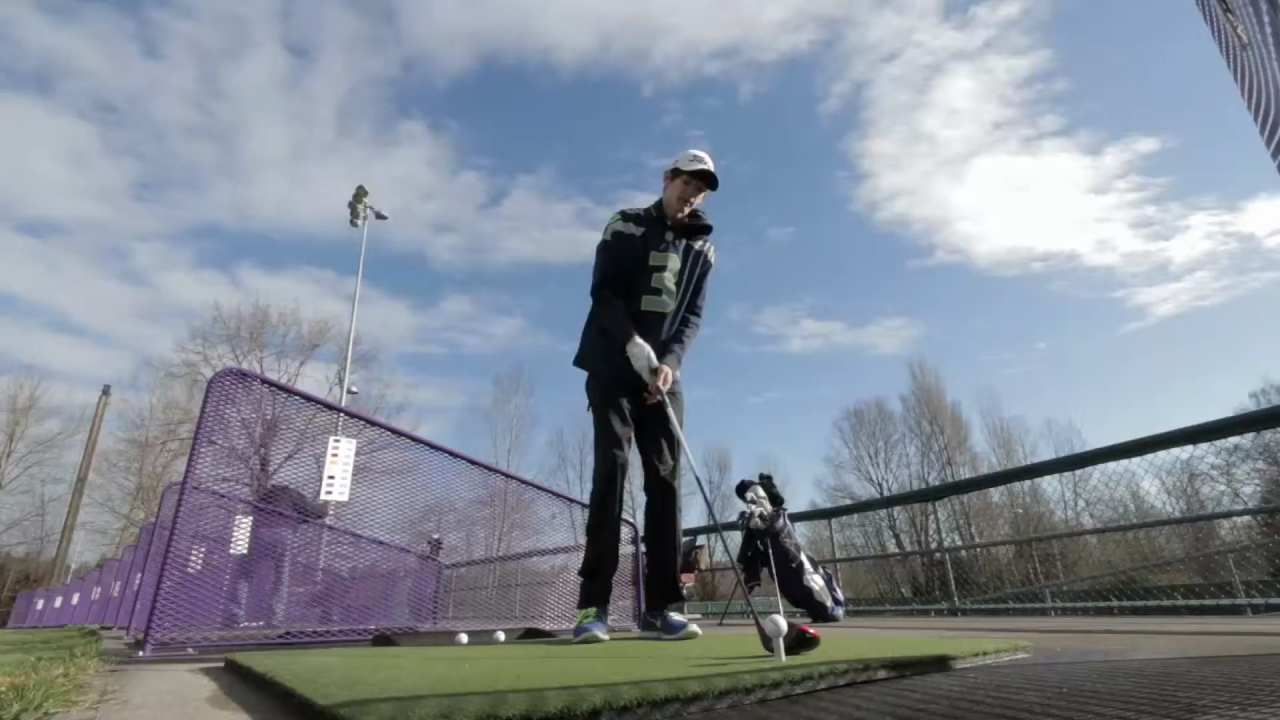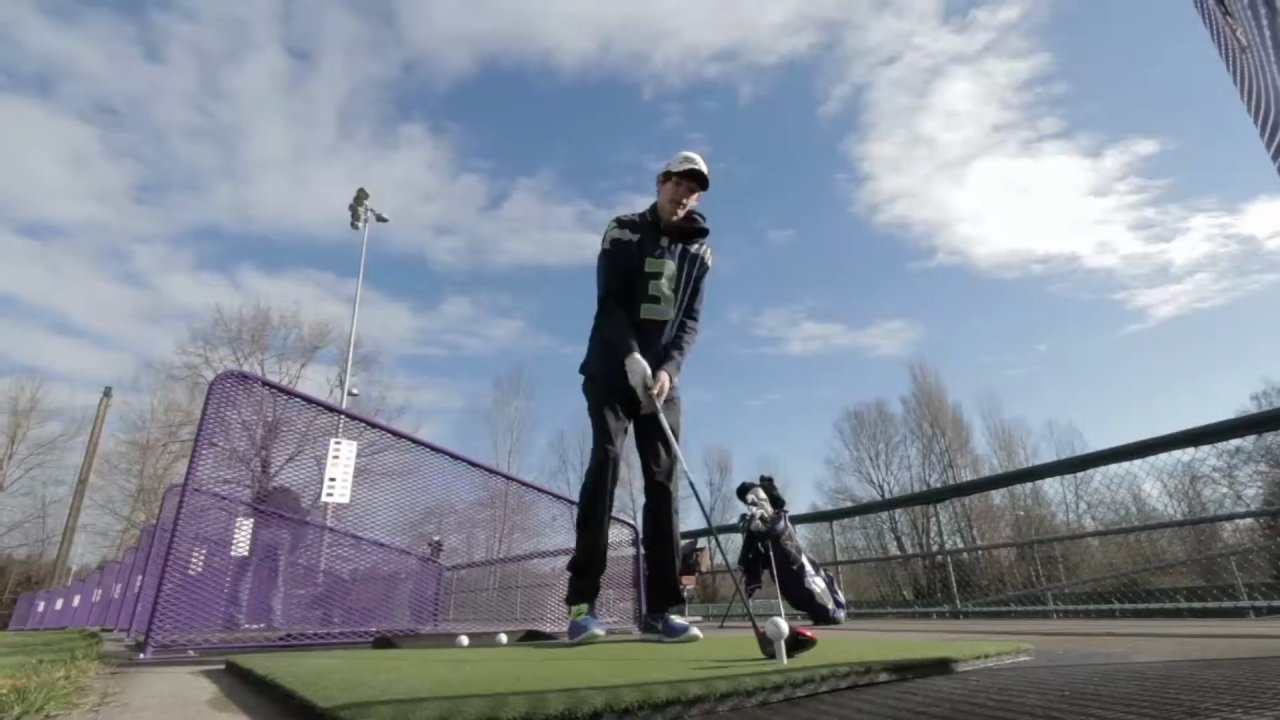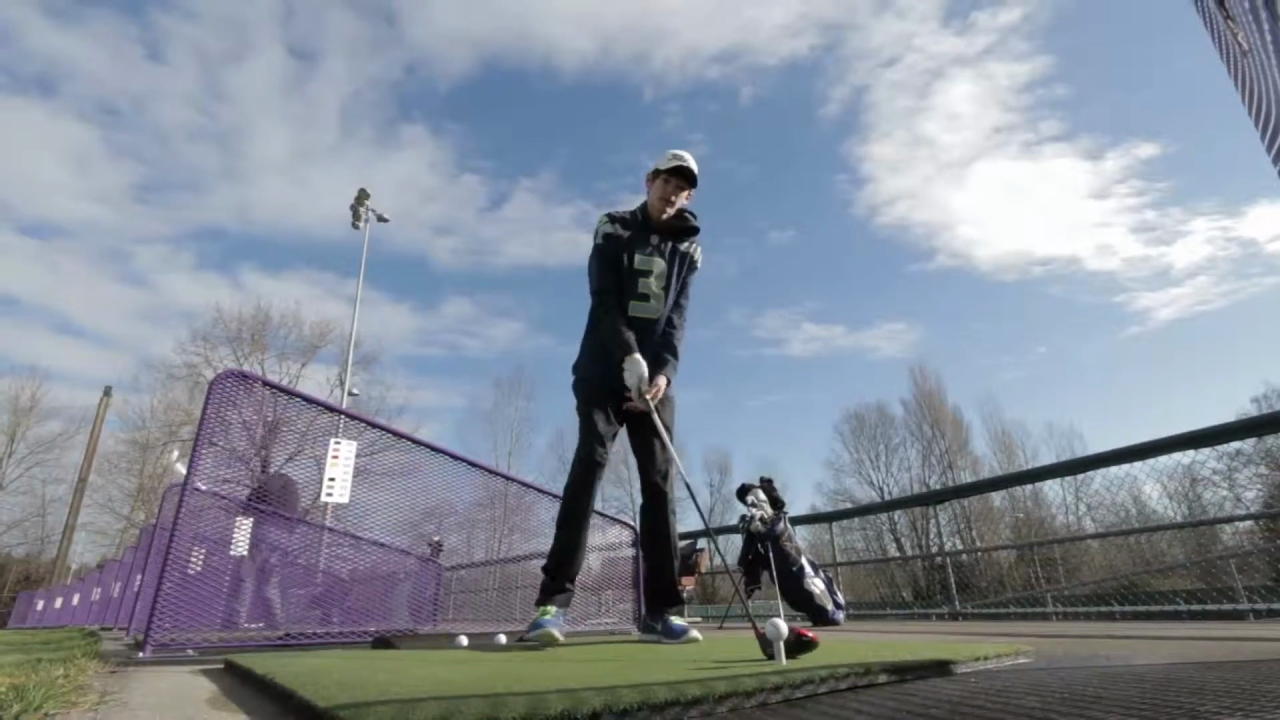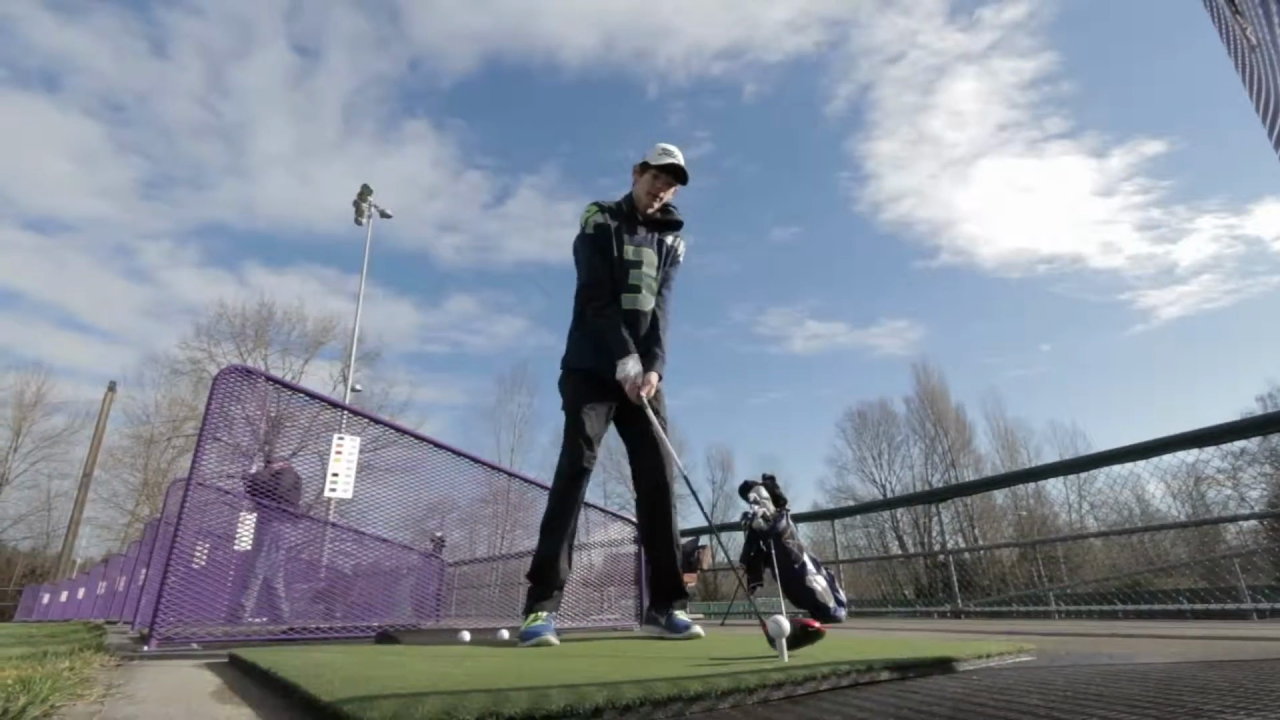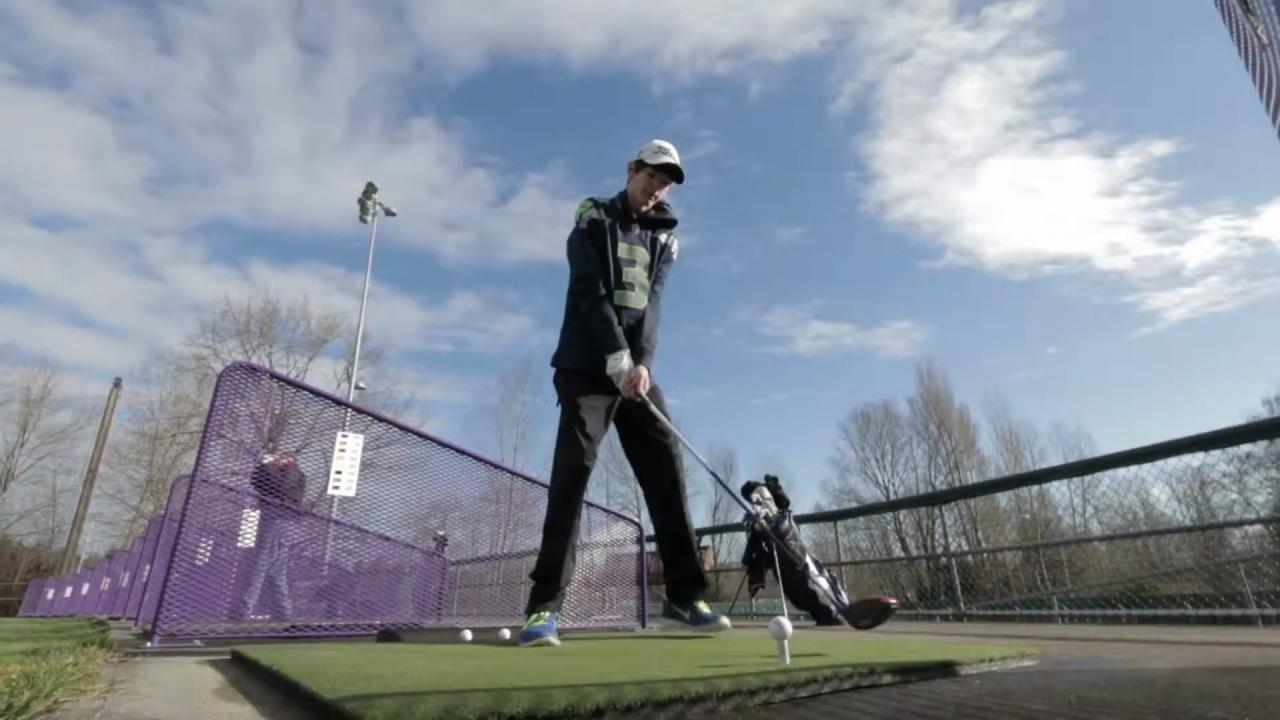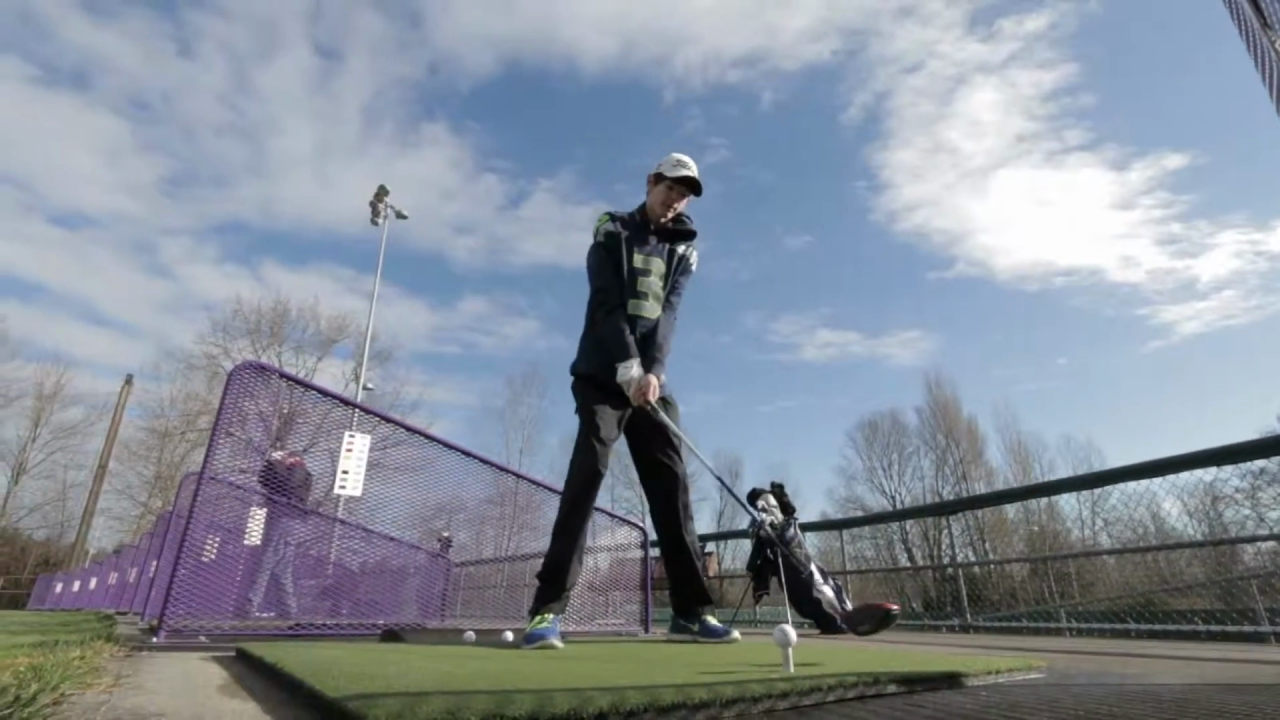
dt=0.2s
person 1, frame 1
left shoulder: (701, 248)
right shoulder: (626, 226)
left elbow: (692, 315)
right elbow: (604, 293)
left wrist: (670, 361)
right wrist: (634, 343)
left hip: (664, 375)
right hip: (613, 369)
left knee: (665, 479)
right knee: (611, 466)
left ankle: (660, 606)
right ankle: (593, 604)
person 1, frame 2
left shoulder: (697, 250)
right shoulder: (623, 232)
left elbow: (690, 320)
right elbow: (610, 304)
left wrist: (668, 370)
right wrist: (633, 358)
left hip: (664, 379)
right hip: (611, 374)
left knee: (663, 483)
right knee: (605, 462)
left ankle: (660, 608)
right ankle: (583, 601)
person 1, frame 3
left shoulder: (688, 248)
right shoulder: (614, 230)
left elbow: (677, 316)
right elbow: (606, 302)
left wrist: (664, 373)
right wrist: (631, 358)
left hip: (654, 378)
right hip: (603, 375)
left knee: (659, 484)
right knee: (590, 463)
left ankle: (660, 609)
right ankle: (553, 601)
person 1, frame 4
left shoulder: (670, 240)
right shoulder: (600, 220)
left elbow: (661, 307)
right elbow: (598, 296)
left wrist: (654, 368)
right wrist: (626, 360)
left hip: (642, 373)
right hip: (592, 369)
left knee: (657, 477)
right knee: (576, 467)
left ankle: (665, 602)
right ankle: (541, 606)
person 1, frame 5
left shoulder: (664, 238)
right shoulder: (594, 217)
left elbow: (652, 303)
right elbow: (591, 291)
left wrist: (643, 363)
right wrist: (617, 357)
left hip: (637, 370)
right hip: (586, 366)
left knee: (665, 469)
right knee: (574, 467)
left ankle: (684, 594)
right ankle: (544, 607)
person 1, frame 6
left shoulder: (684, 249)
right shoulder: (612, 230)
left elbow: (668, 313)
right elbow: (607, 302)
left wrist: (653, 372)
right wrist: (628, 365)
left hip: (652, 379)
right hip: (602, 374)
left knee: (671, 484)
right knee: (588, 469)
left ankle: (689, 609)
right ankle: (548, 609)
